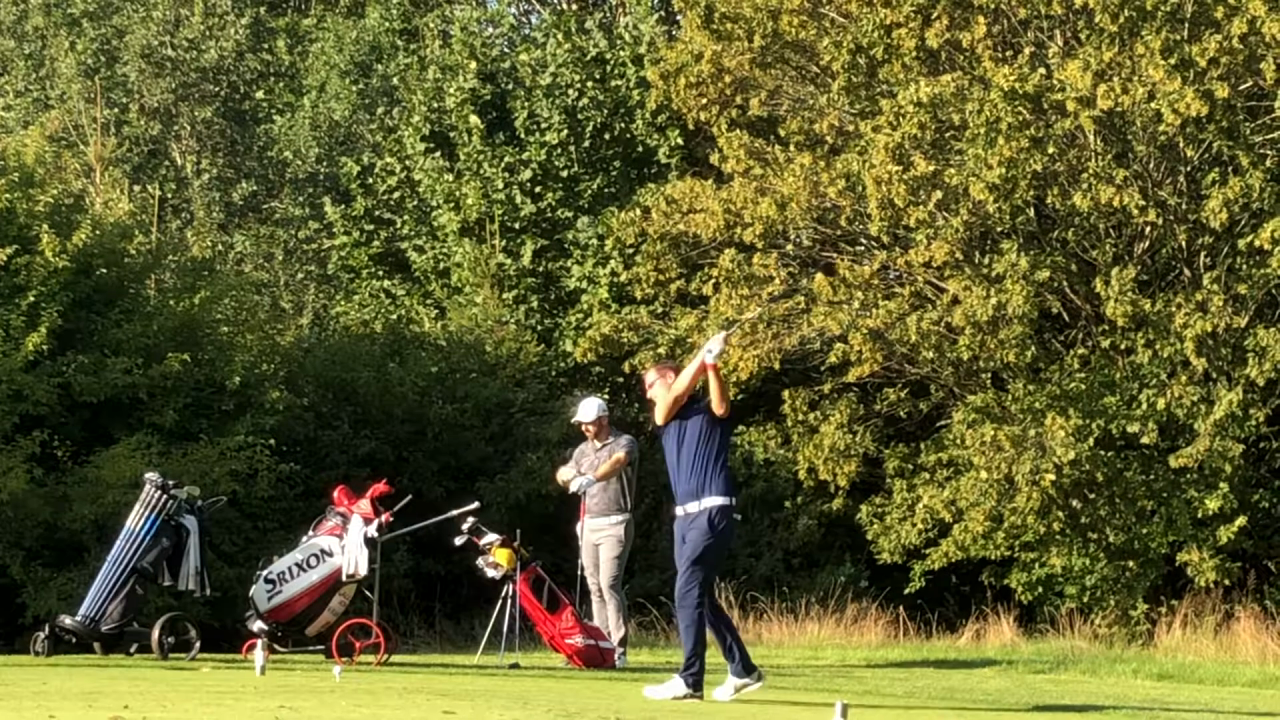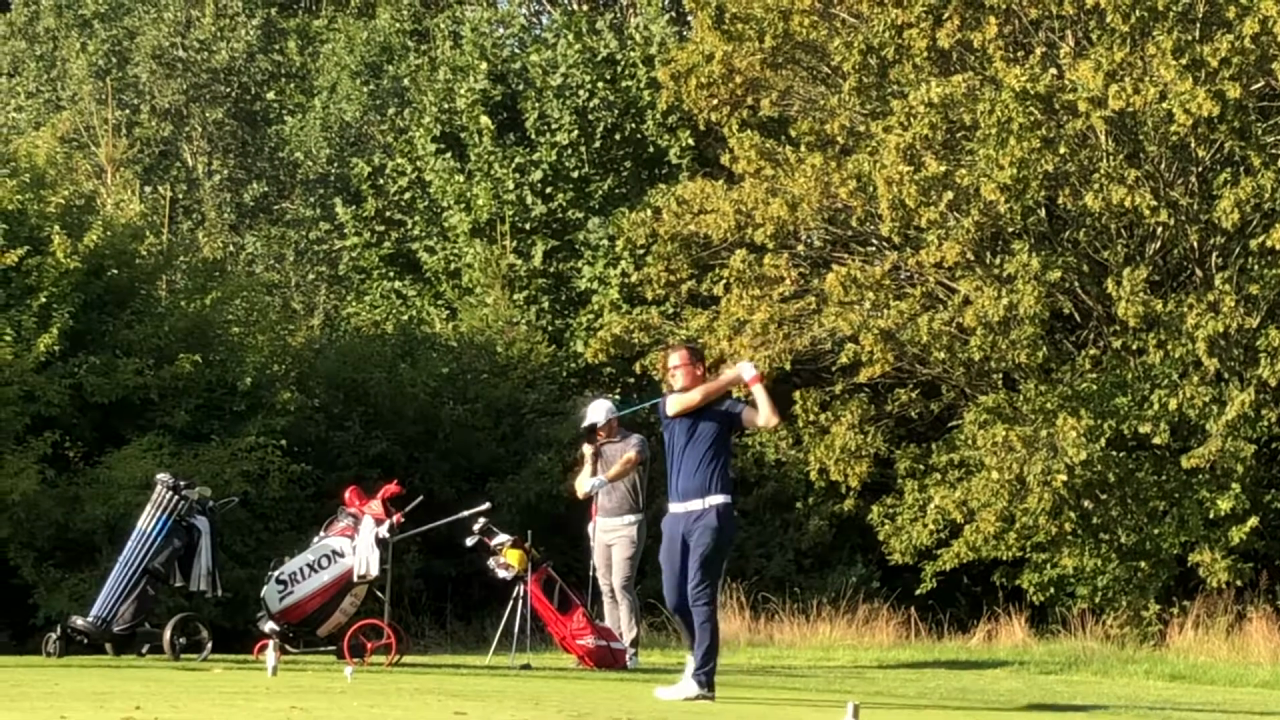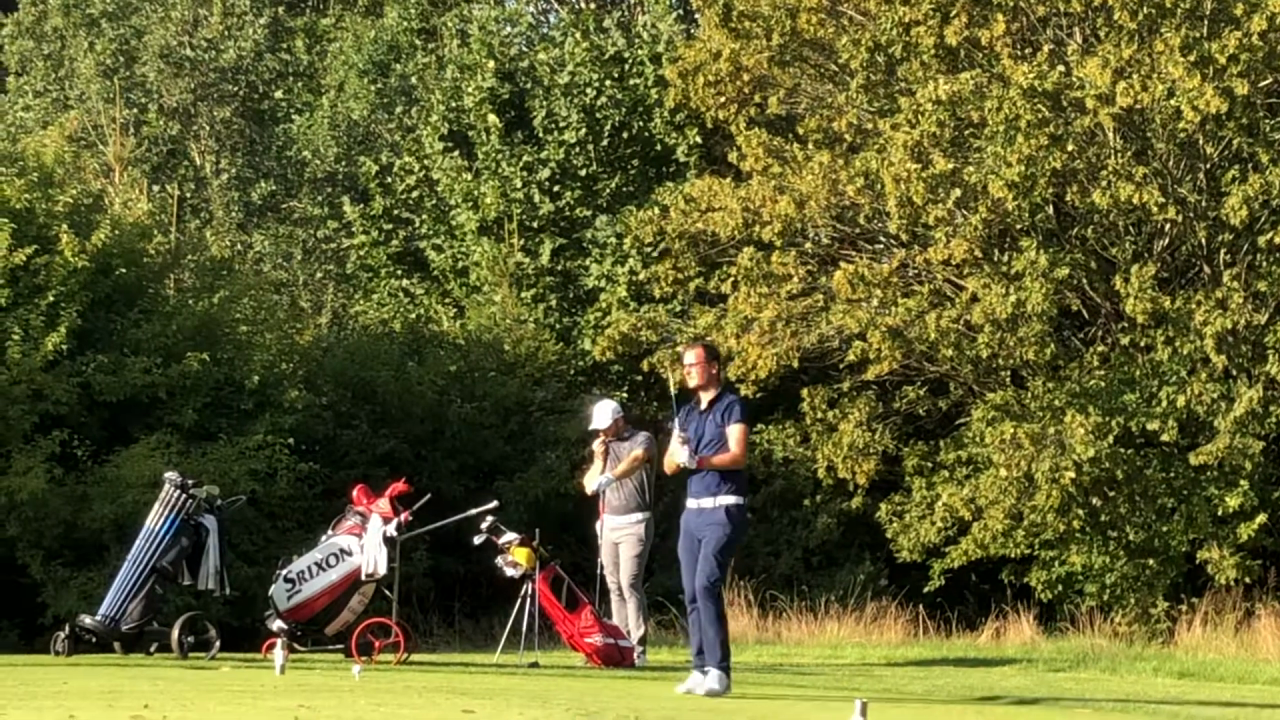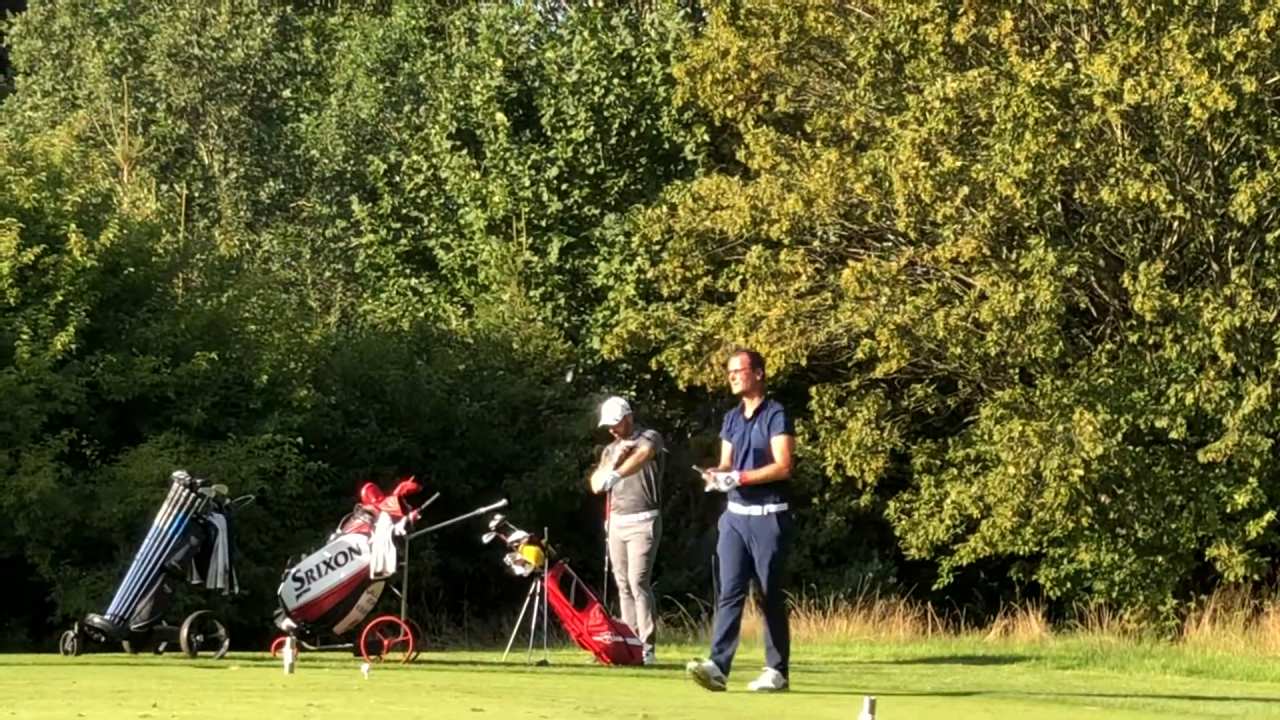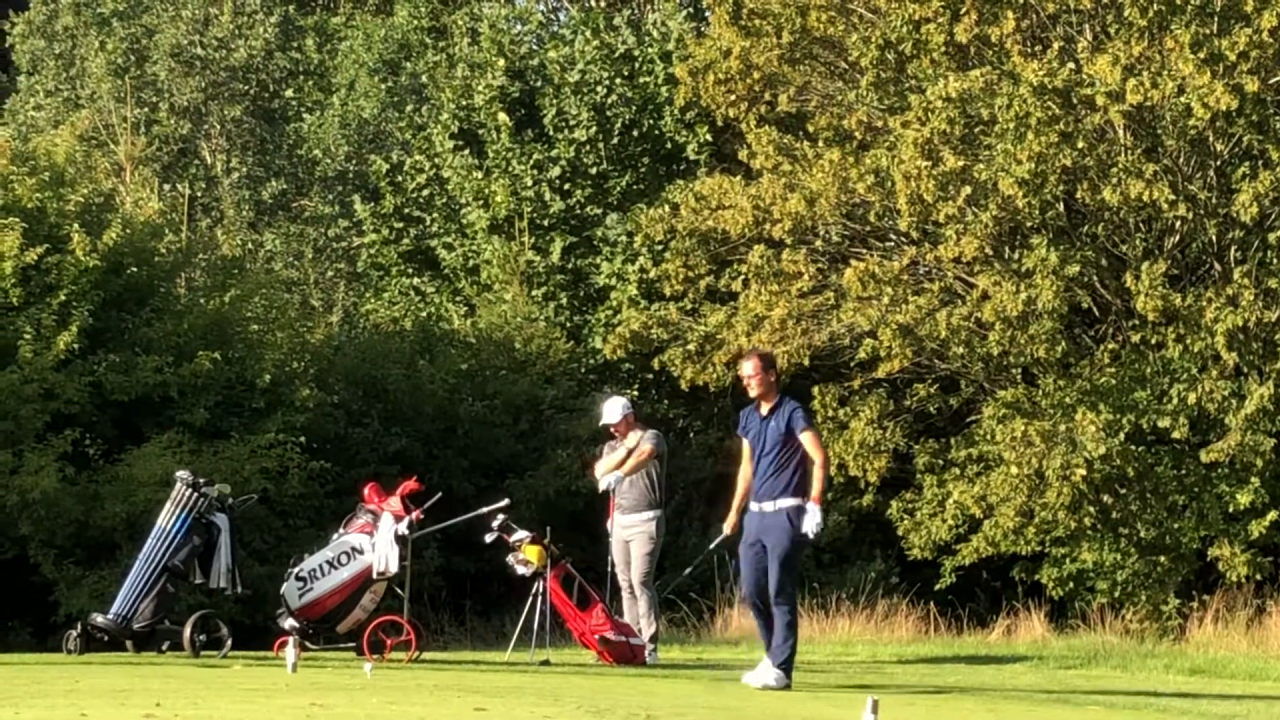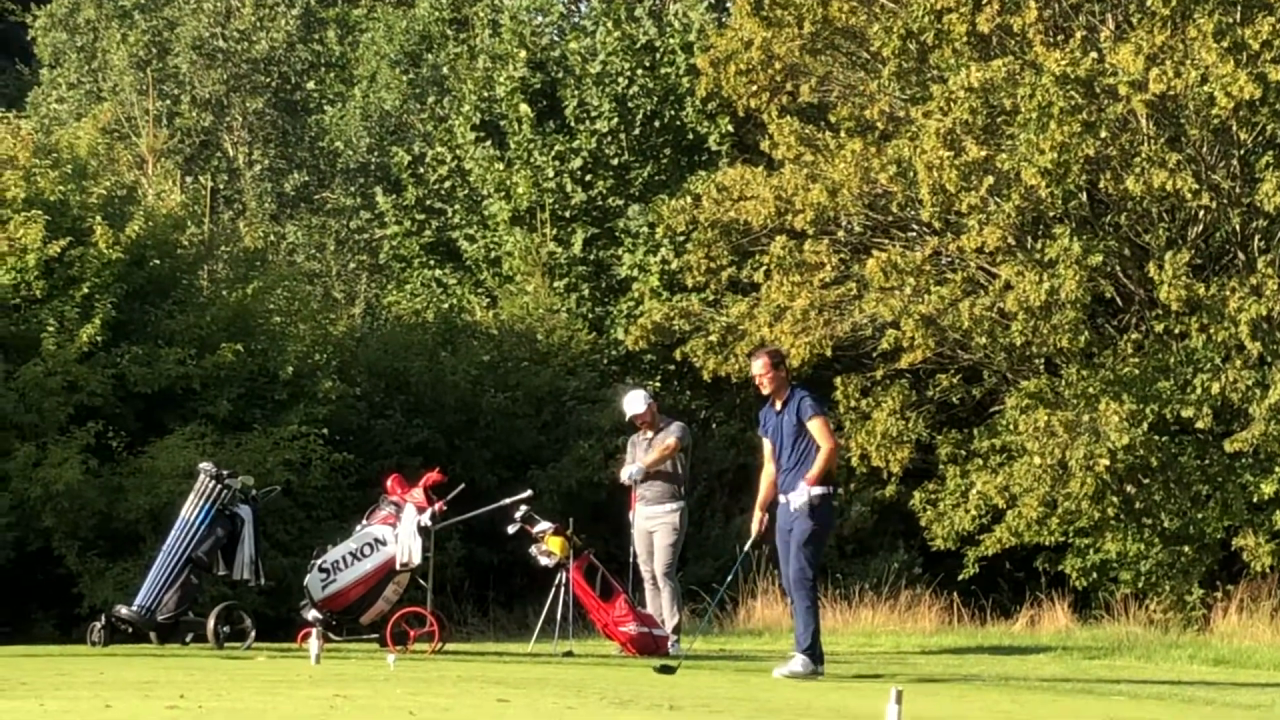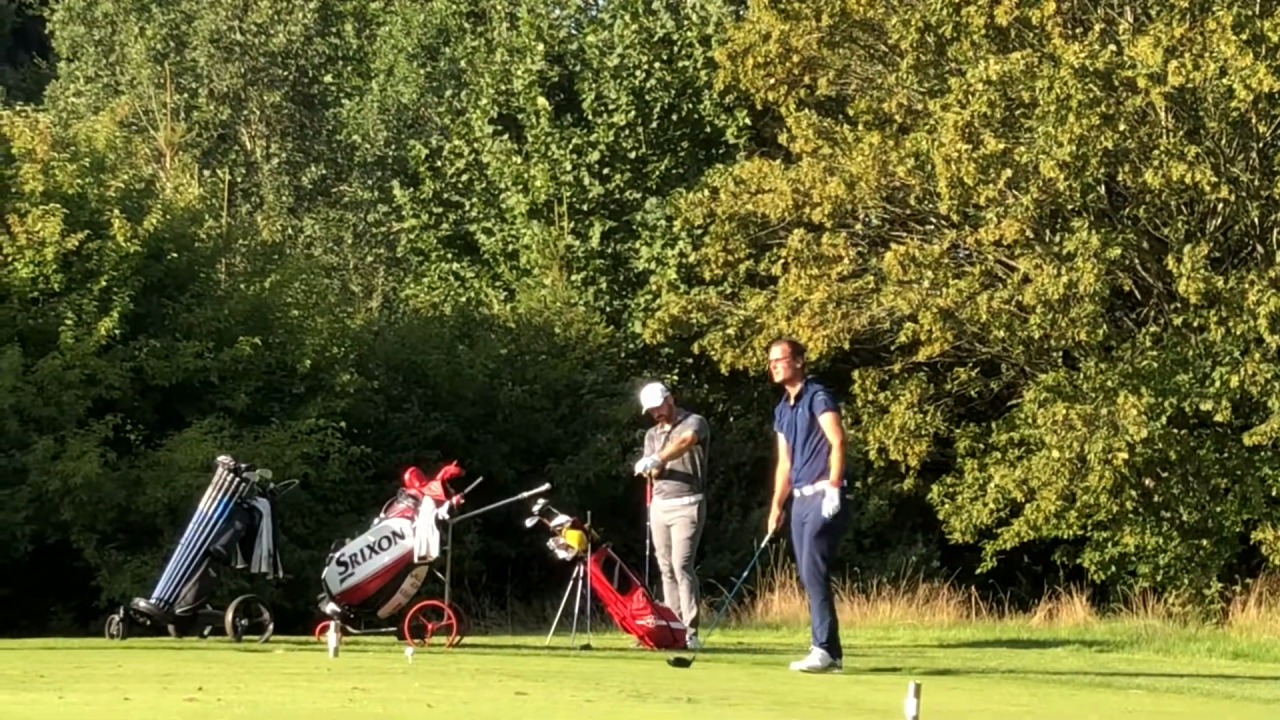
dt=0.5s
person 1, frame 1
left shoulder: (707, 408)
right shoulder: (666, 422)
left elbow: (721, 405)
right elbow: (661, 413)
left wrist: (712, 365)
right wrist: (700, 359)
left hip: (711, 512)
right hip: (685, 517)
left knee: (688, 593)
right knee: (700, 597)
left ankle: (689, 680)
right ankle: (742, 671)
person 1, frame 2
left shoulder: (727, 407)
right shoulder: (668, 405)
left elbow: (770, 420)
right elbow: (689, 402)
left wrist: (753, 380)
right wrist: (730, 376)
left hip: (712, 512)
right hip: (676, 514)
left knee: (700, 593)
right knee: (675, 597)
left ankle: (702, 680)
right ankle: (699, 656)
person 1, frame 3
left shoulder: (731, 405)
right shoulder: (686, 413)
left elbow: (739, 457)
right elbow: (669, 467)
left wrist: (697, 460)
right wrist: (677, 452)
left hip: (724, 510)
right hip: (692, 511)
left knee: (706, 585)
right knee: (692, 594)
left ankle: (718, 670)
right ankle: (702, 669)
person 1, frame 4
left shoulder: (776, 415)
right shoulder: (731, 418)
left elbow: (783, 467)
left wrist: (739, 478)
right wrist: (716, 474)
left hip: (769, 518)
right hip: (735, 516)
left knee: (771, 596)
right knee: (730, 592)
left ankle: (777, 670)
right ankle: (717, 666)
person 1, frame 5
left shoulder: (792, 412)
right shoulder: (747, 416)
left elbow: (819, 459)
left wrist: (814, 504)
right wrist: (735, 511)
left hip: (787, 513)
right hip: (756, 514)
left knee: (779, 592)
right knee: (751, 590)
left ankle: (781, 669)
right ankle: (773, 656)
person 1, frame 6
left shoulder: (804, 402)
right shoulder: (766, 415)
left elbow: (829, 446)
left wrist: (807, 483)
right wrist: (759, 509)
left hip: (811, 502)
right hip: (786, 506)
left knee: (802, 578)
right knee: (791, 583)
left ankle: (806, 656)
right ankle: (810, 657)
person 1, frame 7
left shoulder: (818, 396)
right shoulder: (782, 409)
left elbow: (838, 442)
left wrist: (833, 487)
right wrist: (776, 505)
left hip: (823, 497)
right hip: (800, 500)
left knee: (814, 571)
right knee: (809, 576)
left ankle: (824, 649)
right ankle: (830, 651)
person 2, frame 1
left shoulder: (624, 442)
right shoulder: (584, 449)
left elbow: (616, 463)
right elbow: (565, 474)
left wrist: (590, 479)
right wrist: (563, 474)
left hip: (615, 525)
right hip: (588, 525)
left knee: (610, 585)
right knee: (595, 588)
left ankle: (619, 651)
person 2, frame 2
left shoulder: (635, 441)
right shoulder: (595, 449)
left elbow: (628, 463)
right elbow: (581, 492)
left wrist: (602, 480)
right wrist: (589, 462)
left hip: (627, 525)
right hip: (600, 526)
left knee: (622, 585)
right knee: (607, 588)
left ankle: (630, 651)
person 2, frame 3
left shoulder: (642, 439)
right shoulder: (602, 447)
left elbow: (635, 461)
right elbow: (589, 487)
left wrist: (610, 478)
right wrist: (599, 458)
left hip: (635, 523)
right hip: (608, 524)
left knee: (630, 584)
right knee: (615, 587)
left ankle: (638, 650)
person 2, frame 4
left shoulder: (650, 437)
right shoulder: (610, 449)
left elbow: (641, 457)
right elbow: (596, 486)
left wrist: (615, 475)
right wrist: (615, 459)
left hip: (643, 522)
right hip: (616, 523)
left knee: (638, 582)
right knee: (623, 585)
left ankle: (647, 648)
person 2, frame 5
left shoulder: (652, 437)
right shoulder: (612, 446)
left elbow: (643, 456)
right elbow: (600, 471)
left wrist: (618, 475)
right wrist: (626, 445)
left hip: (646, 521)
right hip: (619, 522)
left knee: (641, 581)
right knee: (626, 584)
left ankle: (650, 647)
person 2, frame 6
left shoulder: (677, 429)
right shoulder: (634, 441)
left elbow: (667, 450)
right elbow: (628, 478)
left wrist: (641, 466)
right wrist: (635, 470)
left hip: (669, 512)
right hip: (641, 513)
left knee: (663, 573)
right knee: (648, 575)
left ankle: (672, 638)
person 2, frame 7
left shoulder: (694, 422)
right shoulder: (652, 434)
left elbow: (684, 442)
right elbow: (650, 471)
left wrist: (657, 458)
right wrist: (652, 468)
left hip: (687, 505)
right hip: (659, 506)
left knee: (682, 566)
right knee: (666, 569)
left ankle: (691, 631)
